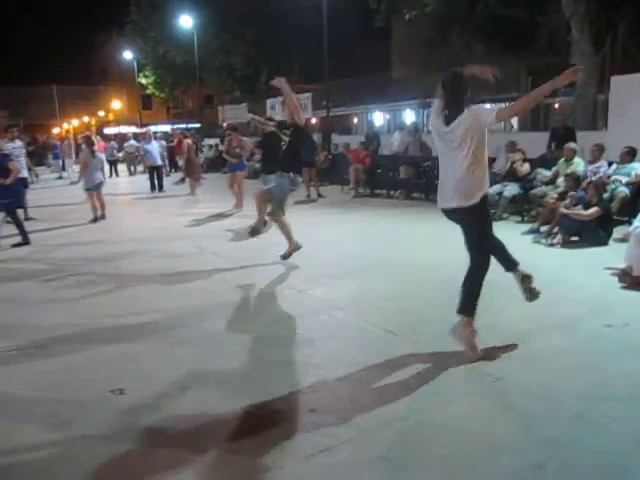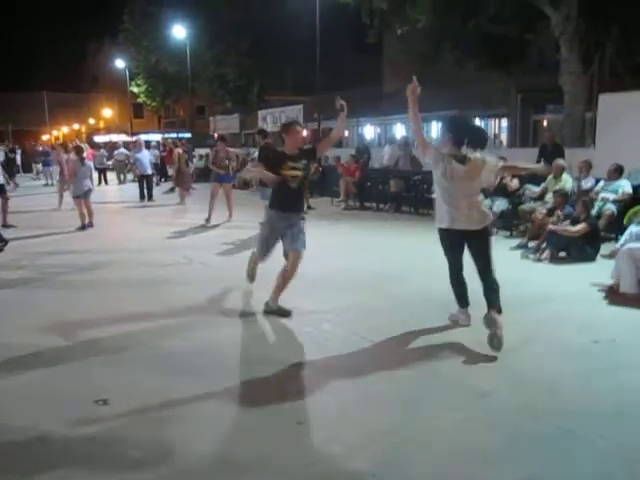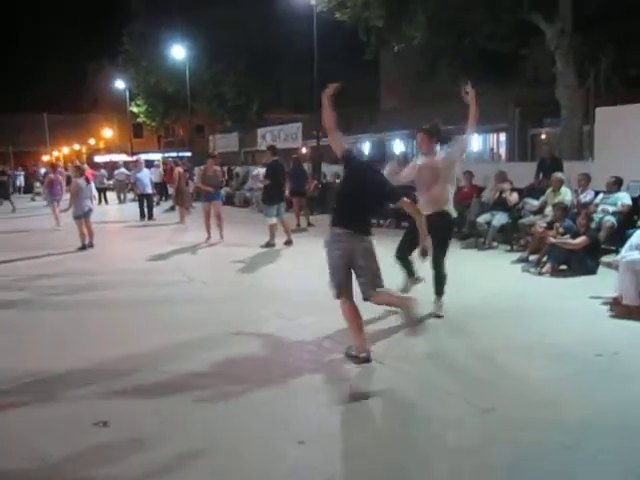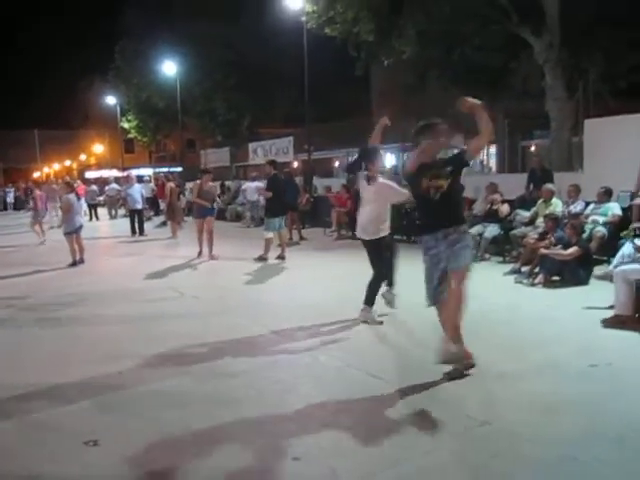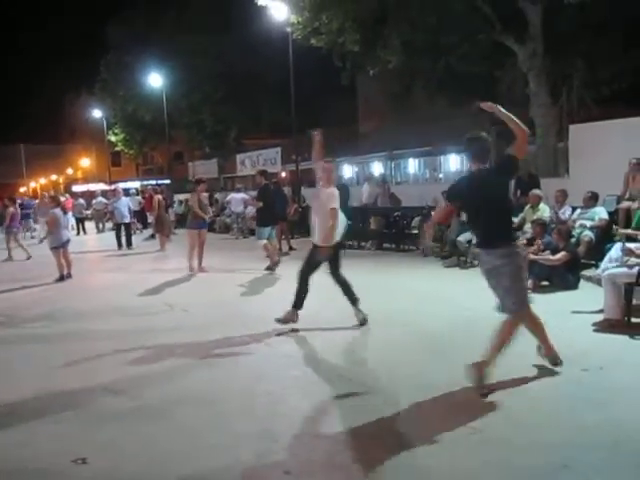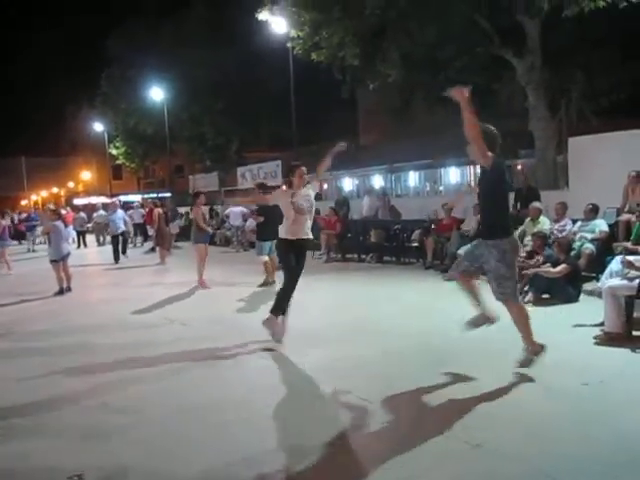
dt=0.5s
person 1, frame 1
left shoulder: (299, 126)
left elbow: (296, 107)
right elbow: (270, 127)
left wrist: (285, 87)
left hip: (289, 176)
right hip: (280, 174)
left knee: (261, 195)
right knee: (277, 214)
left ankle: (260, 221)
right ankle: (293, 244)
person 1, frame 2
left shoulder: (308, 154)
right shoulder: (276, 157)
left elbow: (335, 137)
right elbow: (253, 170)
left wrist: (342, 114)
right wrist: (263, 173)
left hip: (296, 216)
right hip: (278, 214)
left knee: (294, 258)
right knee: (260, 255)
left ankle: (273, 302)
right ankle: (252, 266)
person 1, frame 3
left shoulder: (355, 167)
right shoulder: (383, 185)
left elbow: (332, 131)
right elbow: (413, 208)
left wrist: (326, 99)
right wrist: (423, 236)
left hip: (338, 237)
right hip: (362, 239)
left knee: (344, 296)
right knee: (374, 293)
left ankle: (360, 348)
right ankle: (403, 302)
person 1, frame 4
left shoulder: (453, 163)
right shoulder: (414, 168)
left elbow: (485, 139)
right elbow: (412, 165)
left wrist: (478, 109)
right wrist: (432, 143)
left hip: (457, 234)
right hip: (431, 239)
left knee: (457, 280)
right knee: (440, 300)
left ankle: (454, 345)
right ankle: (463, 354)
person 1, frame 5
left shoulder: (461, 185)
right shoulder: (499, 172)
left elbow: (441, 214)
right elbow: (523, 135)
left wrist: (428, 229)
right wrist: (497, 110)
left hip: (487, 254)
right hip: (507, 250)
left knee: (516, 307)
right knee: (518, 313)
left ankle: (548, 351)
right ankle: (484, 364)
person 1, frame 6
left shoulder: (494, 168)
right shoulder: (488, 170)
left elbow: (474, 136)
left wrist: (464, 102)
left hip: (500, 242)
right hip: (486, 239)
left knee: (510, 298)
right knee: (461, 273)
left ankle: (532, 345)
right ankle: (485, 313)
person 2, frame 1
left shoulder: (437, 117)
right shoulder: (474, 117)
left elbow: (442, 92)
right elbow: (514, 108)
left wrist: (468, 71)
right wrist: (554, 83)
left hip: (447, 202)
right hip: (471, 199)
left knee: (485, 238)
right knee: (480, 260)
left ankle: (518, 272)
right ankle: (465, 324)
person 2, frame 2
left shoulder: (439, 159)
right shoulder: (481, 161)
left elbow: (418, 134)
right elbow: (508, 168)
left wrist: (412, 99)
right wrist: (535, 168)
left hip: (450, 226)
right hip: (479, 224)
left knee: (455, 267)
right knee: (486, 272)
left ankle: (463, 312)
right ankle: (493, 316)
person 2, frame 3
left shoulder: (450, 157)
right shoulder: (416, 165)
left elbow: (470, 131)
right elbow: (398, 179)
left wrist: (472, 103)
right wrist: (390, 173)
left hip: (443, 216)
right hip: (423, 215)
left knee: (438, 263)
right knee: (402, 253)
left ankle: (438, 300)
right ankle: (411, 277)
person 2, frame 4
left shoulder: (363, 178)
right shoulder: (385, 186)
left elbow: (370, 149)
right elbow: (408, 196)
left wrist: (379, 126)
left hip: (365, 228)
right hip: (375, 233)
left knee: (390, 253)
right knee: (380, 271)
left ankle: (389, 289)
right ankle: (366, 310)
person 2, frame 5
left shoulder: (331, 193)
right shoulder: (322, 184)
left elbow: (333, 220)
right elbow: (316, 160)
left wrist: (326, 245)
right wrist: (317, 141)
left hip: (324, 241)
right hip: (329, 239)
left knee: (304, 274)
right knee: (336, 275)
left ankle: (294, 313)
right ankle: (358, 311)
person 2, frame 6
left shoulder: (309, 190)
right shoulder: (283, 194)
left elbow: (321, 171)
left wrist: (333, 152)
left hip: (303, 241)
right hip: (287, 240)
left knee: (292, 283)
right knee: (290, 280)
left ankle: (273, 318)
right ankle: (277, 319)
